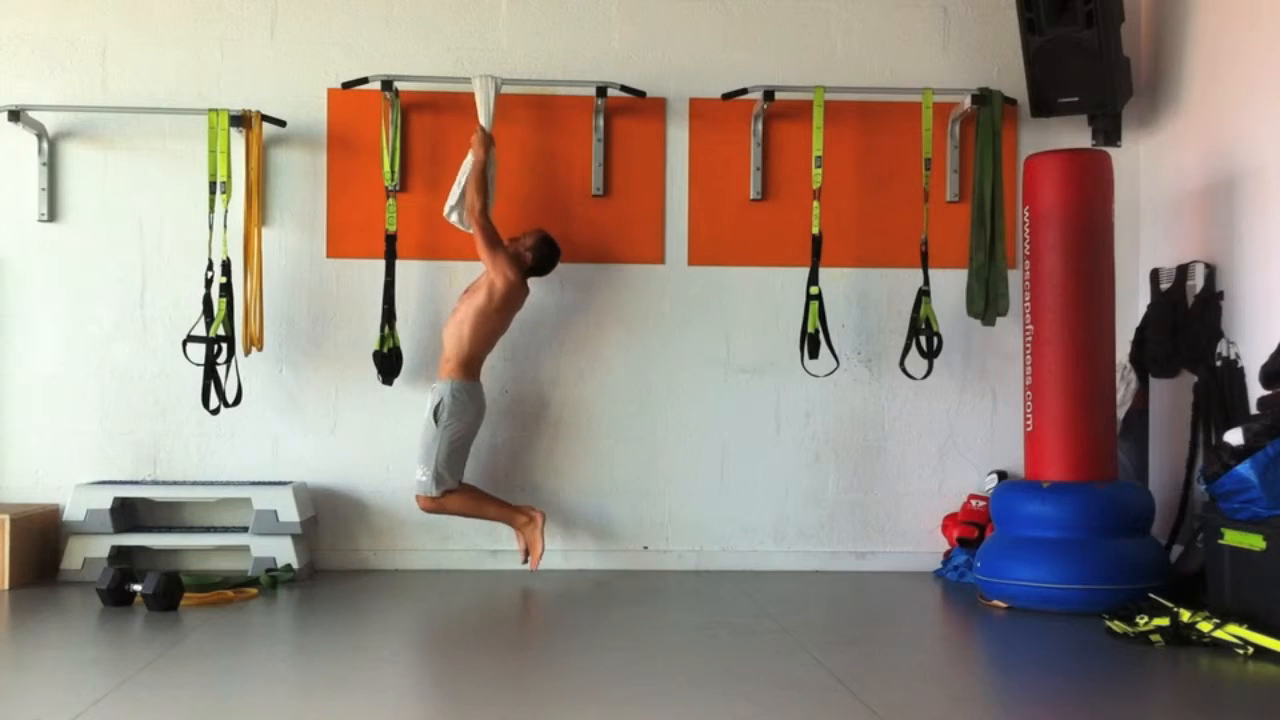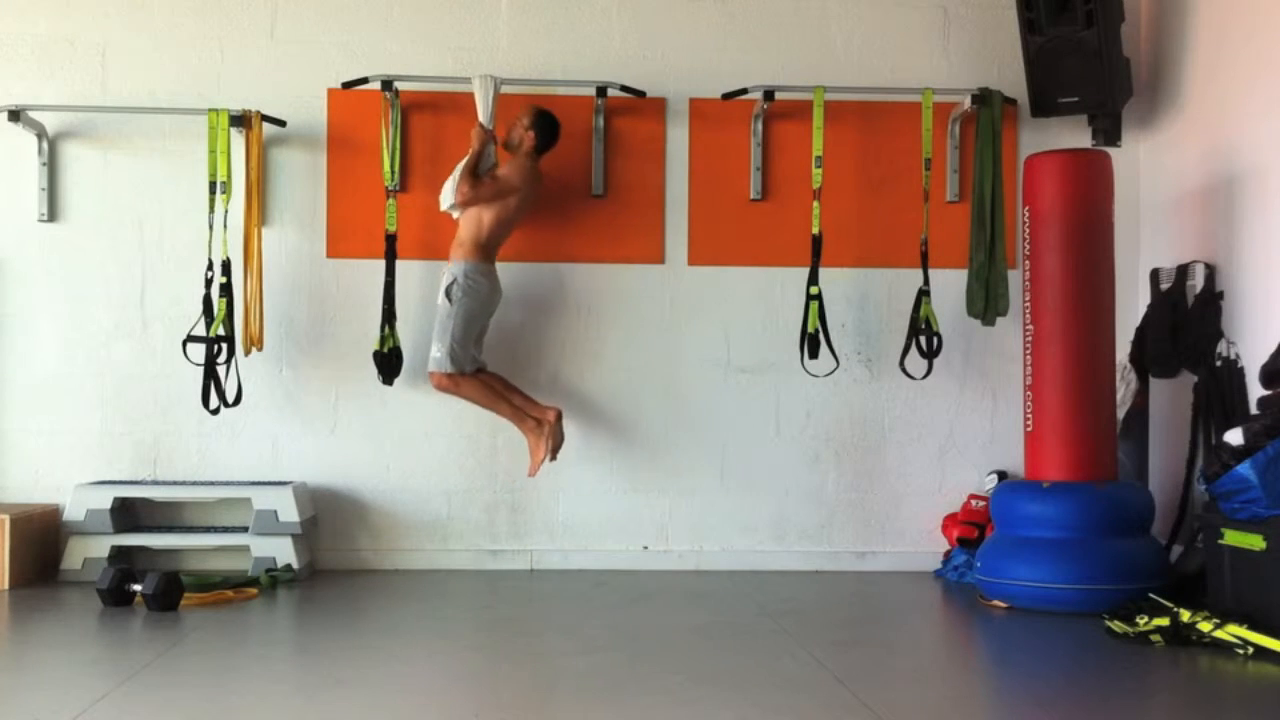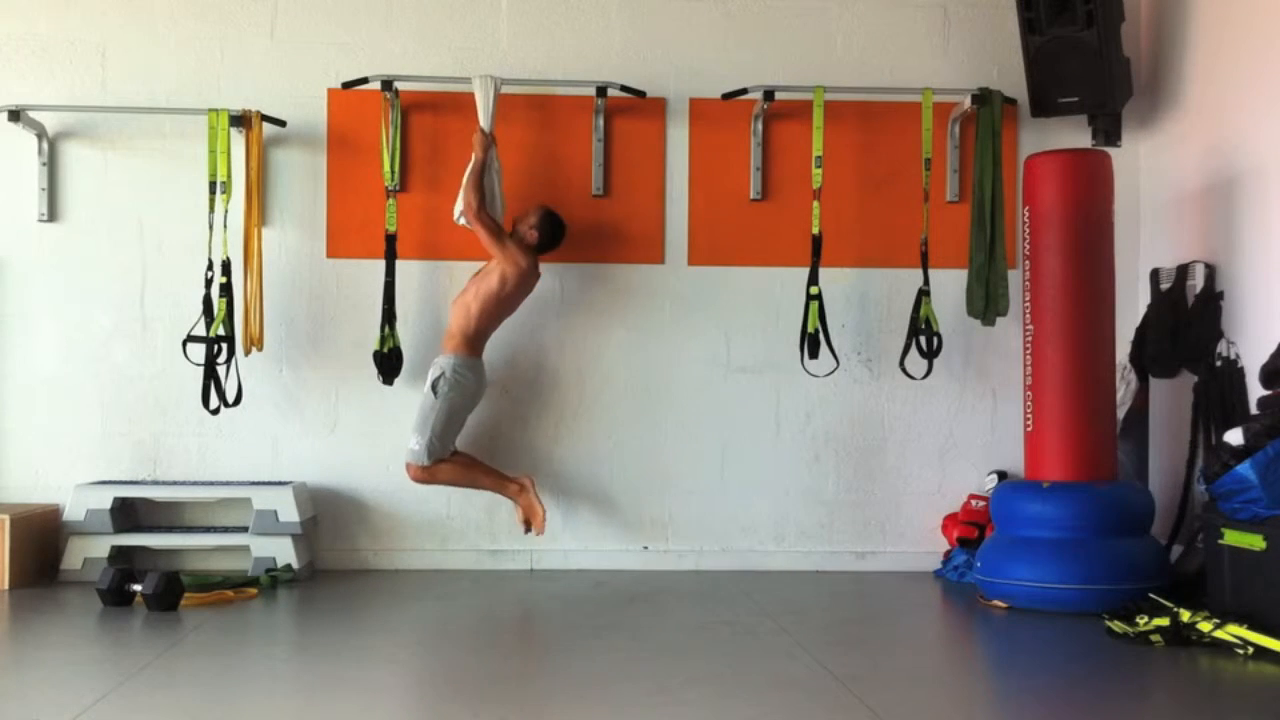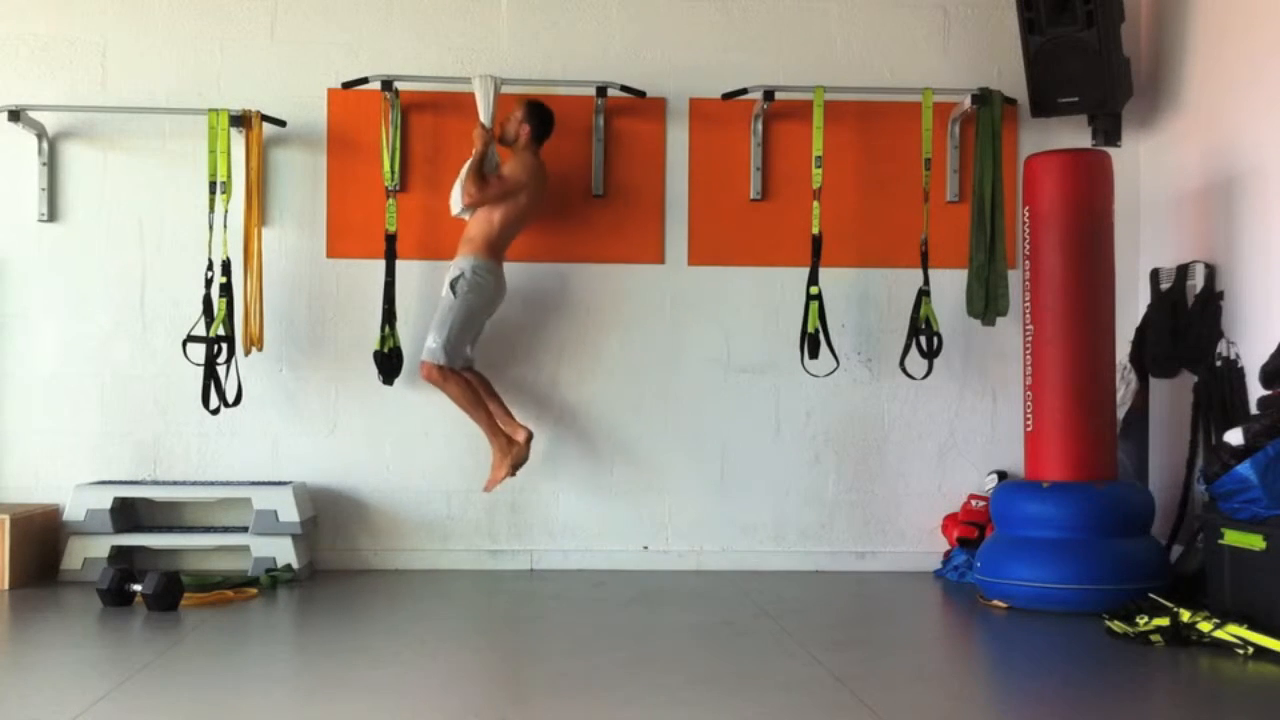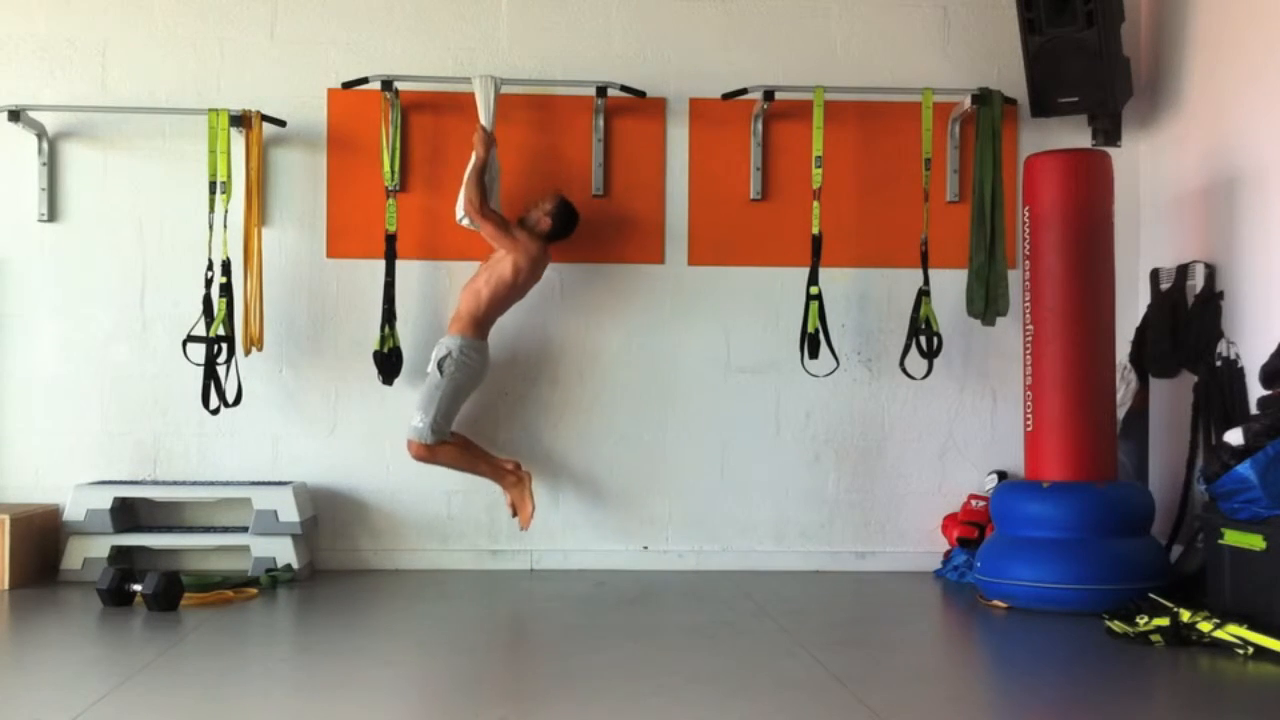
dt=1s
person 1, frame 1
left shoulder: (506, 277)
right shoulder: (510, 285)
left elbow: (477, 213)
right elbow: (480, 219)
left wrist: (481, 155)
right wrist: (482, 157)
left hip: (454, 394)
right hip: (458, 392)
left knee: (431, 497)
right knee: (442, 488)
left ankle: (522, 518)
right ankle: (520, 516)
person 1, frame 2
left shoulder: (521, 169)
right shoulder: (521, 172)
left elbow: (464, 195)
right elbow: (476, 197)
left wrist: (477, 147)
right wrist: (481, 150)
left hip: (467, 275)
right hip: (478, 277)
left knee: (444, 375)
right knee: (469, 370)
left ankle: (530, 424)
right ankle: (543, 413)
person 1, frame 3
left shoulder: (518, 262)
right shoulder: (520, 265)
left elbow: (473, 210)
right elbow: (482, 214)
left wrist: (481, 155)
right wrist: (485, 159)
left hip: (455, 368)
right hip: (462, 366)
left knee: (421, 467)
right knee: (438, 456)
left ankle: (515, 488)
right ankle: (515, 488)
person 1, frame 4
left shoulder: (526, 166)
right shoulder: (524, 169)
left elbow: (471, 195)
right elbow: (485, 196)
left wrist: (480, 148)
right wrist: (484, 150)
left hip: (474, 273)
right hip: (480, 275)
left knee: (434, 368)
right knee: (458, 366)
left ankle: (501, 442)
right ankle: (514, 432)
person 1, frame 5
left shoulder: (526, 249)
right shoulder: (525, 250)
left elbow: (475, 207)
right elbow: (484, 212)
left wrist: (481, 155)
right wrist: (486, 159)
left hip: (460, 350)
right hip: (463, 348)
left knee: (421, 446)
right knee: (433, 437)
left ankle: (509, 478)
right ankle: (507, 468)
